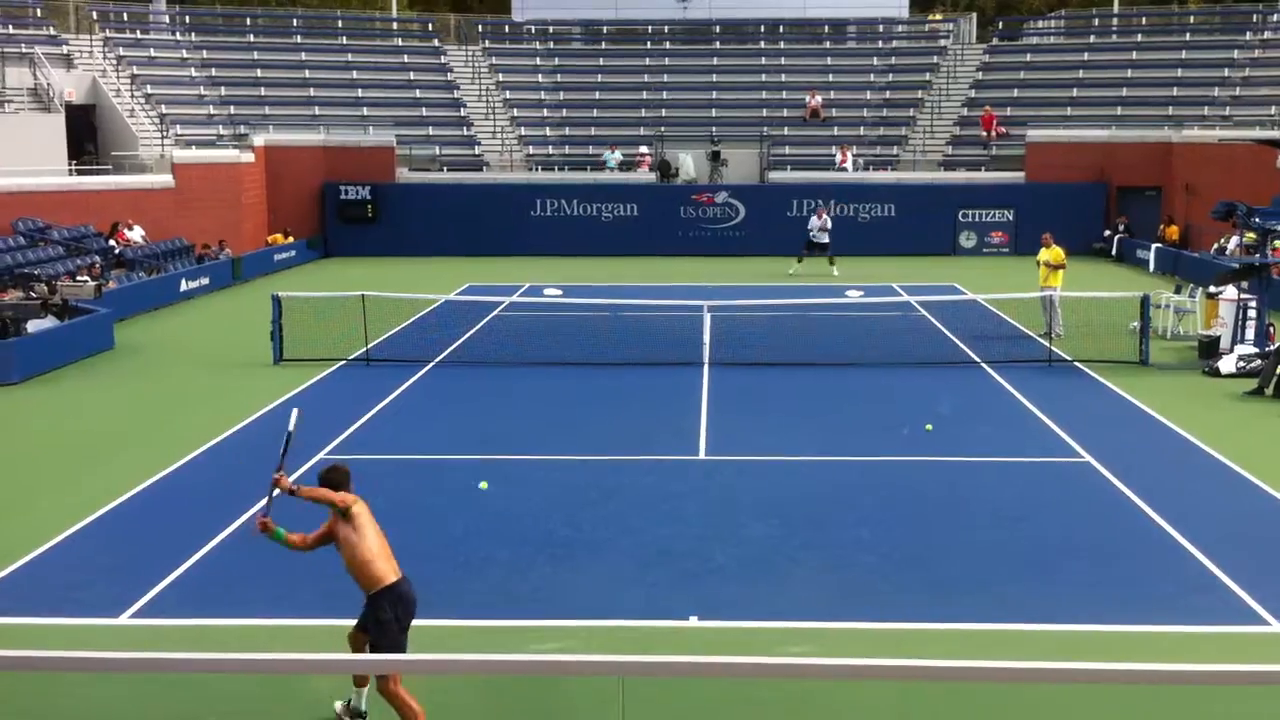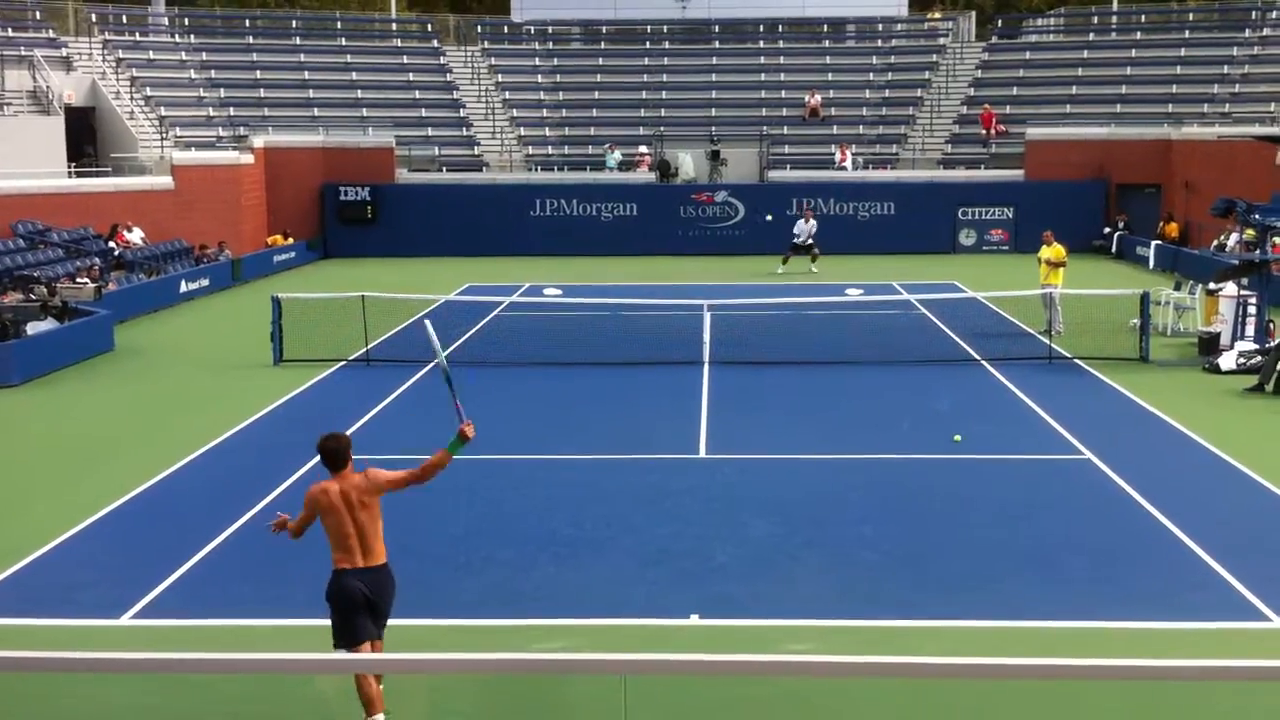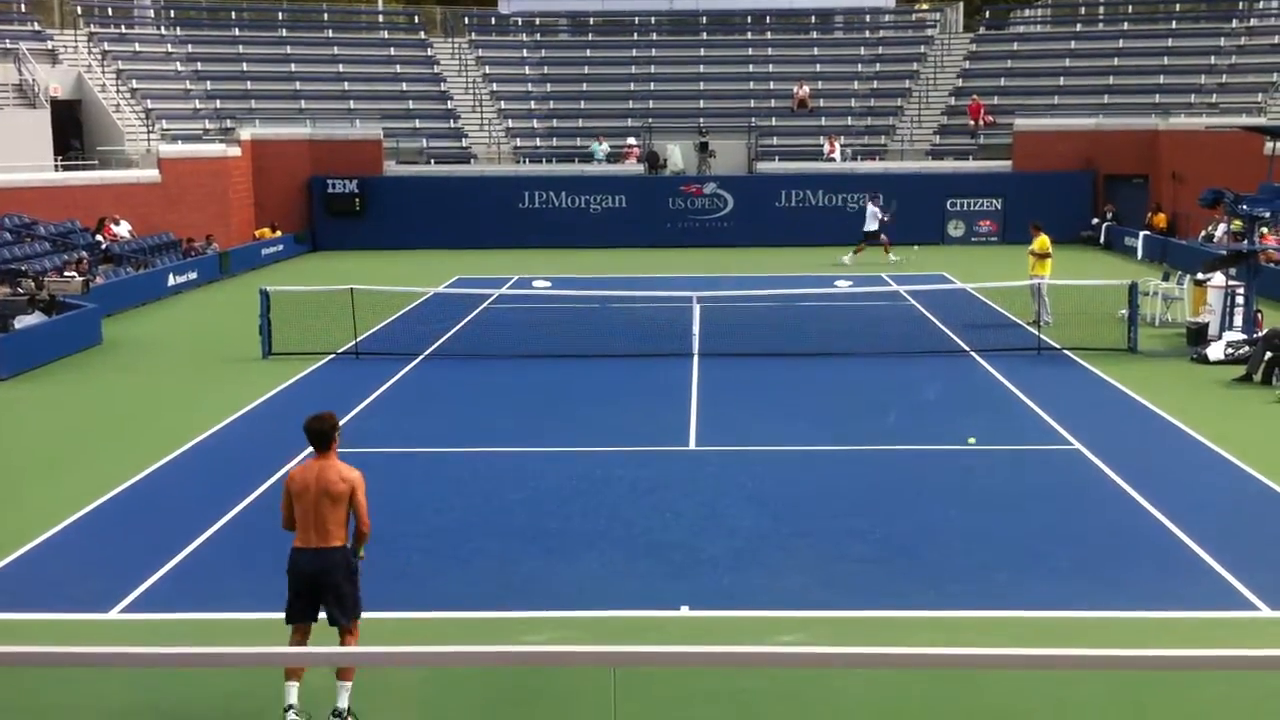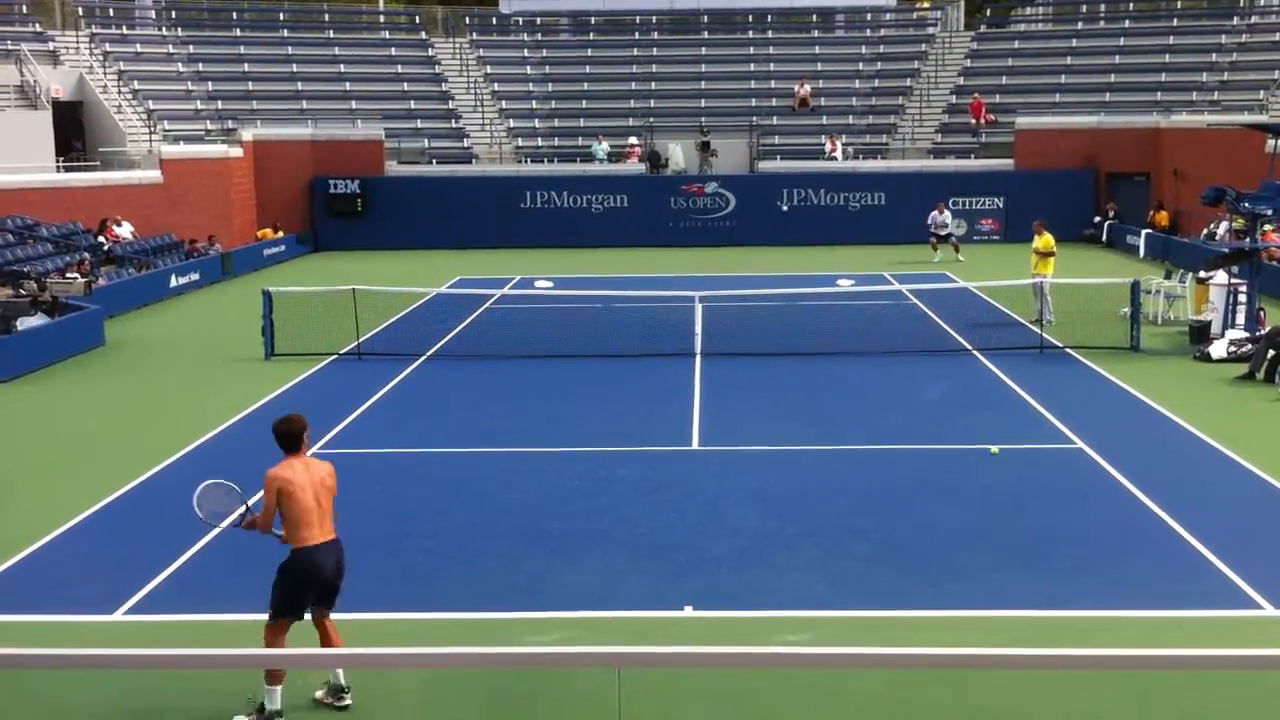
dt=0.7s
person 1, frame 1
left shoulder: (349, 503)
right shoulder: (335, 524)
left elbow: (333, 498)
right elbow: (303, 541)
left wrist: (293, 489)
right wrist: (274, 531)
left hip: (390, 597)
right hip: (386, 595)
left knee: (388, 684)
right knee: (357, 639)
person 1, frame 2
left shoulder: (315, 495)
right shoulder: (370, 480)
left elbow: (297, 532)
right elbow: (418, 475)
left wrist: (286, 523)
right wrist: (456, 442)
left hip: (346, 582)
right hip: (381, 577)
right knee: (373, 642)
person 1, frame 3
left shoulder: (294, 476)
right shoulder: (350, 476)
left elbow: (288, 524)
right elbow: (364, 526)
right wrist: (356, 550)
left hip: (301, 559)
right hip: (335, 559)
left knee: (299, 635)
right knee: (348, 633)
person 1, frame 4
left shoulder: (276, 474)
right shoulder: (327, 468)
left elbow: (265, 524)
left wrist: (251, 521)
left hip: (307, 559)
right hip: (334, 552)
left knee: (275, 632)
right knee: (321, 618)
right ankle: (338, 688)
